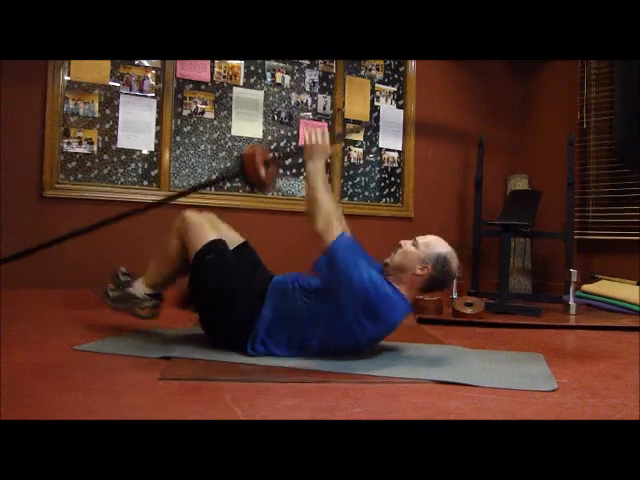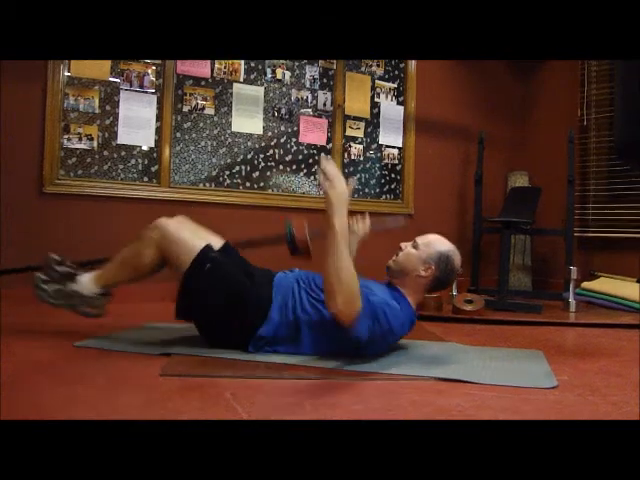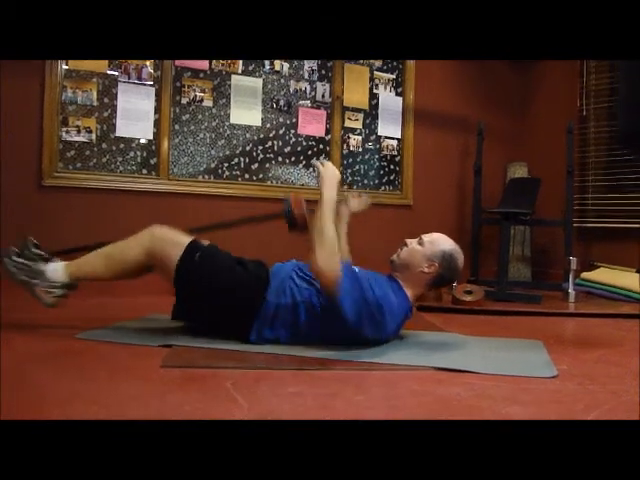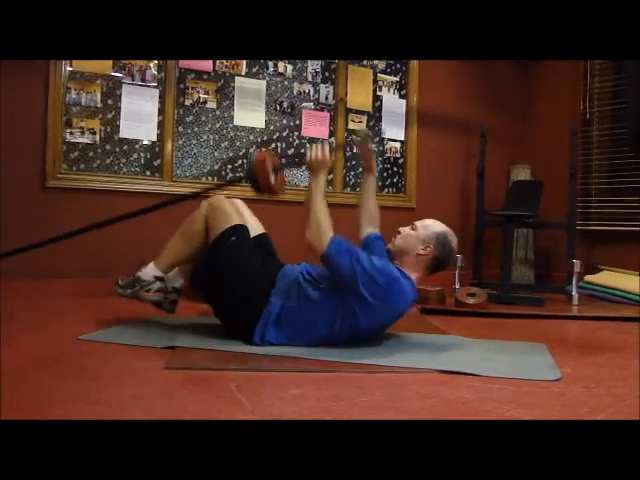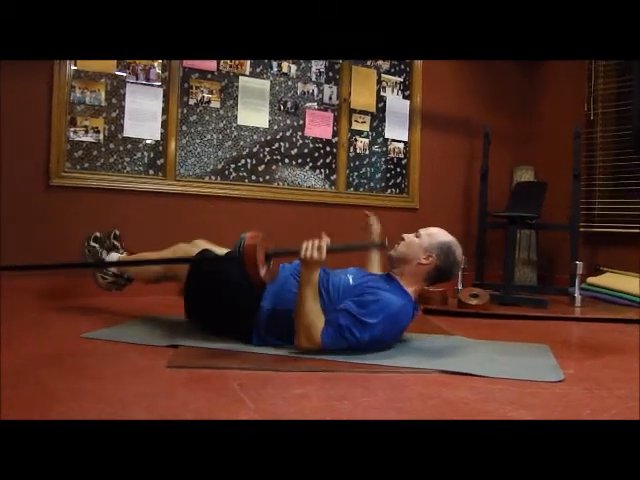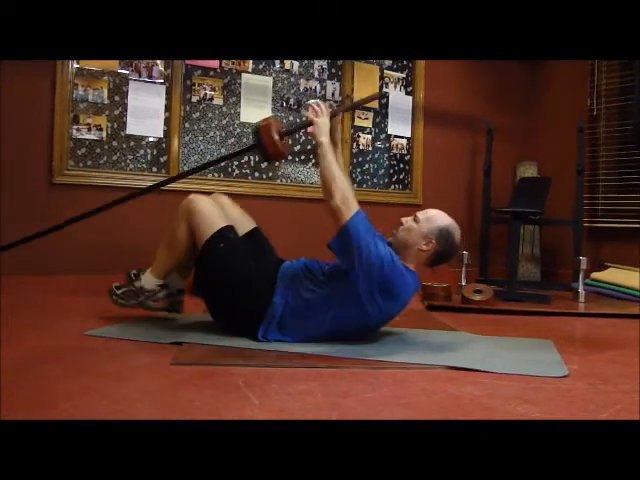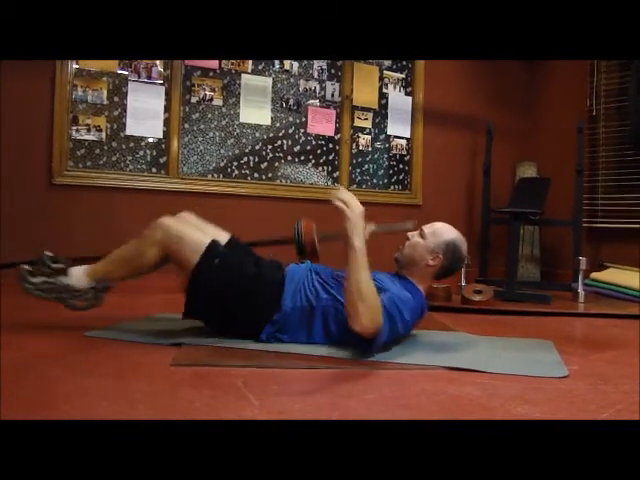
dt=0.4s
person 1, frame 1
left shoulder: (375, 298)
right shoulder: (383, 285)
left elbow: (325, 230)
right elbow: (340, 233)
left wrist: (315, 164)
right wrist: (323, 172)
left hip: (248, 323)
right hip: (265, 296)
left knee: (189, 219)
right knee: (207, 221)
left ankle: (139, 292)
right ankle: (148, 290)
person 1, frame 2
left shoulder: (389, 315)
right shoulder: (390, 291)
left elbow: (341, 309)
left wrist: (337, 218)
right wrist: (349, 240)
left hip: (252, 319)
right hip: (267, 289)
left knee: (164, 230)
right knee: (177, 226)
left ankle: (88, 289)
right ankle: (94, 279)
person 1, frame 3
left shoulder: (383, 303)
right shoulder: (388, 293)
left elbow: (325, 271)
left wrist: (330, 201)
right wrist: (343, 219)
left hip: (253, 310)
right hip: (262, 284)
left knee: (157, 238)
right knee: (171, 242)
left ankle: (54, 275)
right ankle: (61, 271)
person 1, frame 4
left shoulder: (385, 283)
right shoulder: (393, 279)
left elbow: (316, 238)
right elbow: (368, 231)
left wrist: (319, 175)
right wrist: (369, 175)
left hip: (259, 312)
right hip: (271, 292)
left knee: (217, 207)
right knee: (232, 207)
left ankle: (156, 280)
right ankle: (170, 282)
person 1, frame 5
left shoulder: (386, 310)
right shoulder: (395, 294)
left elbow: (306, 338)
left wrist: (309, 272)
right wrist: (374, 247)
left hip: (256, 311)
right hip: (271, 287)
left knee: (186, 252)
right knee: (200, 248)
left ankle: (114, 268)
right ankle: (125, 266)
person 1, frame 6
left shoulder: (386, 274)
right shoulder: (390, 263)
left elbow: (340, 204)
right elbow: (347, 207)
left wrist: (324, 140)
right wrist: (333, 147)
left hip: (261, 309)
right hip: (275, 280)
left knee: (194, 205)
right knee: (216, 201)
left ankle: (151, 286)
right ankle: (169, 286)
person 1, frame 7
left shoulder: (399, 304)
right shoulder: (399, 286)
left elbow: (362, 324)
left wrist: (355, 240)
right wrist: (358, 248)
left hip: (265, 308)
right hip: (276, 283)
left knee: (164, 231)
right knee: (183, 222)
left ankle: (80, 281)
right ankle: (84, 275)
